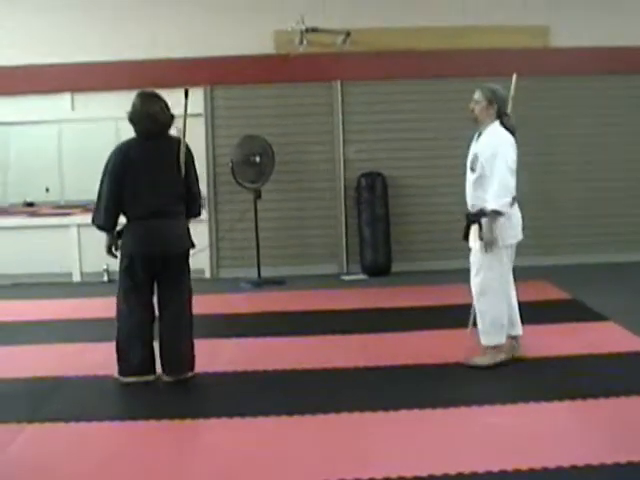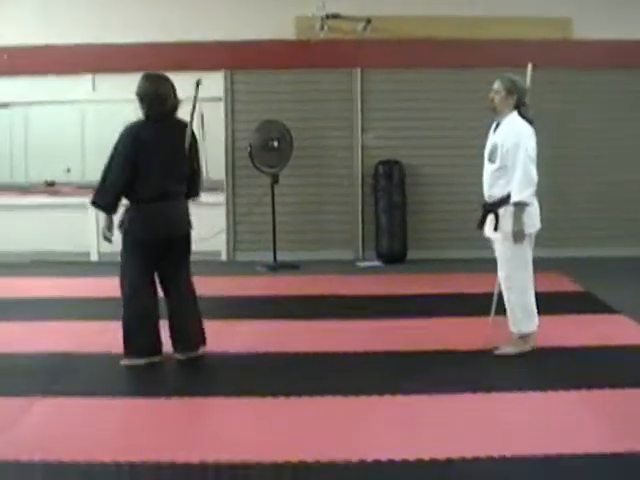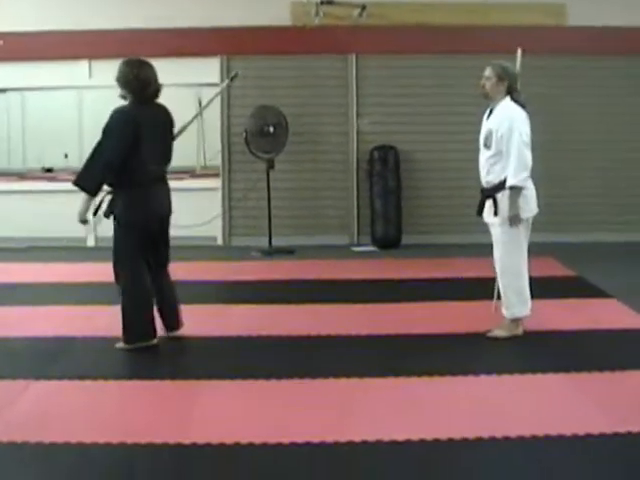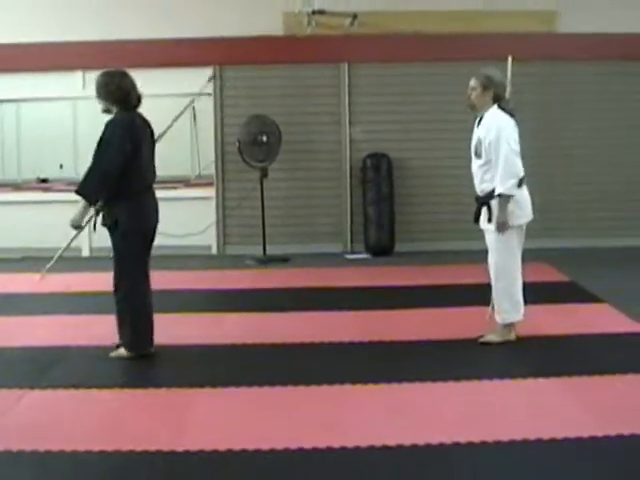
dt=0.2s
person 1, frame 1
left shoulder: (124, 152)
right shoulder: (179, 148)
left elbow: (110, 196)
right elbow: (193, 193)
left wrist: (110, 233)
left hip: (140, 236)
right hip: (175, 234)
left knee: (134, 302)
right knee: (176, 302)
left ankle: (137, 367)
right ankle: (178, 366)
person 1, frame 2
left shoulder: (134, 133)
right shoulder: (183, 130)
left elbow: (117, 176)
right elbow: (194, 174)
left wrist: (108, 215)
left hip: (144, 217)
right hip: (177, 215)
left knee: (138, 284)
right knee: (179, 280)
left ankle: (144, 350)
right ankle: (190, 343)
person 1, frame 3
left shoulder: (124, 116)
right shoulder: (162, 114)
left elbow: (106, 158)
left wrist: (88, 199)
left hip: (134, 201)
right hip: (158, 197)
left knee: (130, 267)
right knee: (157, 262)
left ankle: (140, 334)
right ankle: (171, 322)
person 1, frame 4
left shoulder: (120, 125)
right shoulder: (138, 121)
left elbow: (105, 170)
left wrist: (84, 207)
right wrist: (105, 202)
left hip: (129, 211)
right hip: (140, 207)
left knee: (131, 276)
right knee: (131, 273)
left ankle: (138, 342)
right ankle: (135, 336)
person 2, frame 1
left shoulder: (499, 139)
right shoulder: (483, 137)
left elbow: (502, 185)
left wrist: (491, 226)
left hip: (495, 222)
right hip: (487, 220)
left knee: (486, 285)
right knee: (499, 283)
left ankle: (495, 347)
right ankle: (511, 341)
person 2, frame 2
left shoulder: (519, 130)
right shoulder: (499, 127)
left elbow: (524, 176)
left wrist: (517, 219)
left hip: (513, 213)
right hip: (502, 212)
left knee: (515, 276)
right knee: (513, 275)
left ankle: (523, 338)
right ankle: (523, 333)
person 2, frame 3
left shoulder: (512, 115)
right shoulder: (493, 113)
left elbow: (519, 161)
left wrist: (513, 202)
left hip: (510, 197)
right hip: (499, 196)
left knee: (510, 260)
right knee: (507, 259)
left ankle: (514, 322)
right ankle: (515, 316)
person 2, frame 4
left shoulder: (499, 123)
right shoulder: (484, 121)
left elbow: (508, 168)
left wrist: (502, 210)
left hip: (505, 204)
right hip: (495, 203)
left knee: (503, 265)
right knee: (504, 264)
left ankle: (506, 327)
right ankle: (508, 322)
